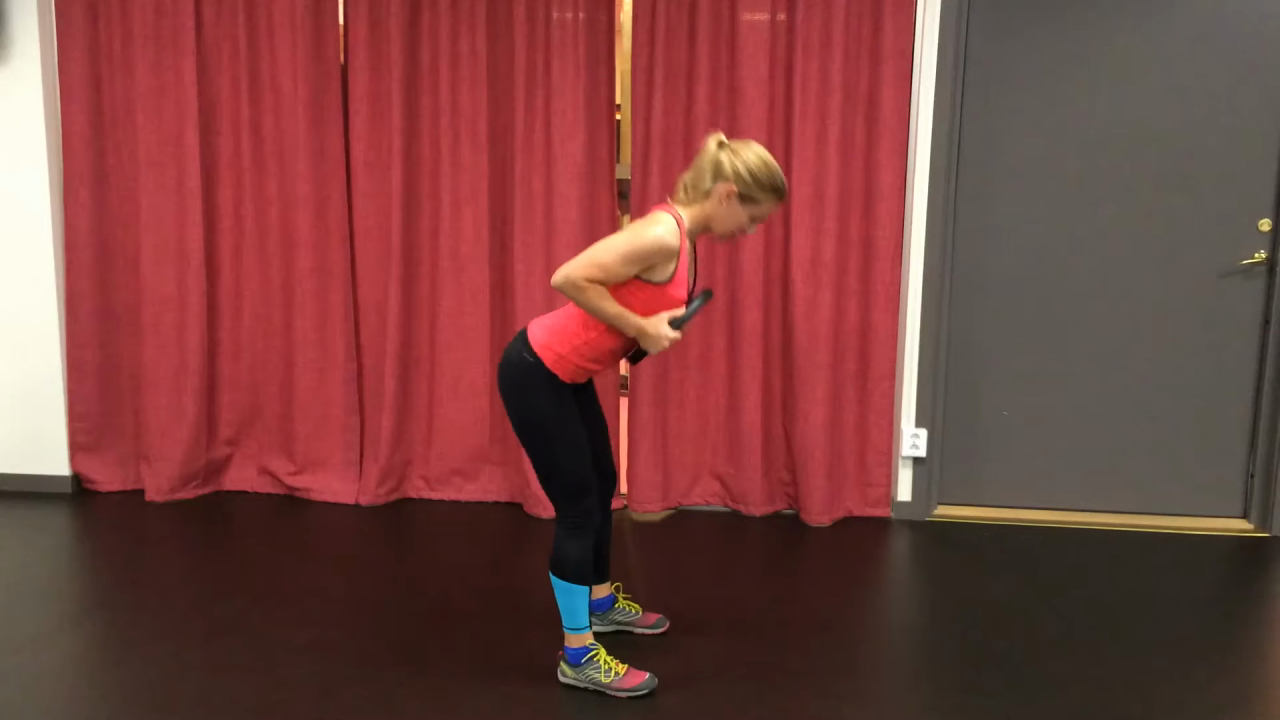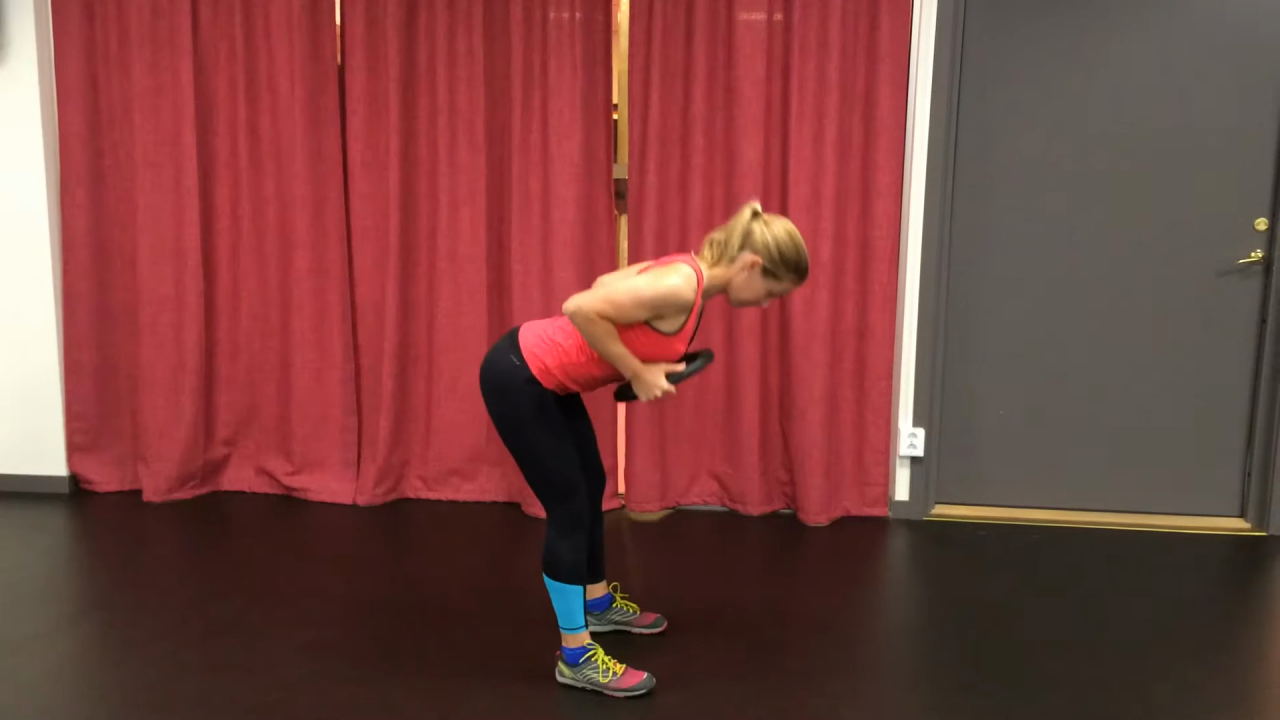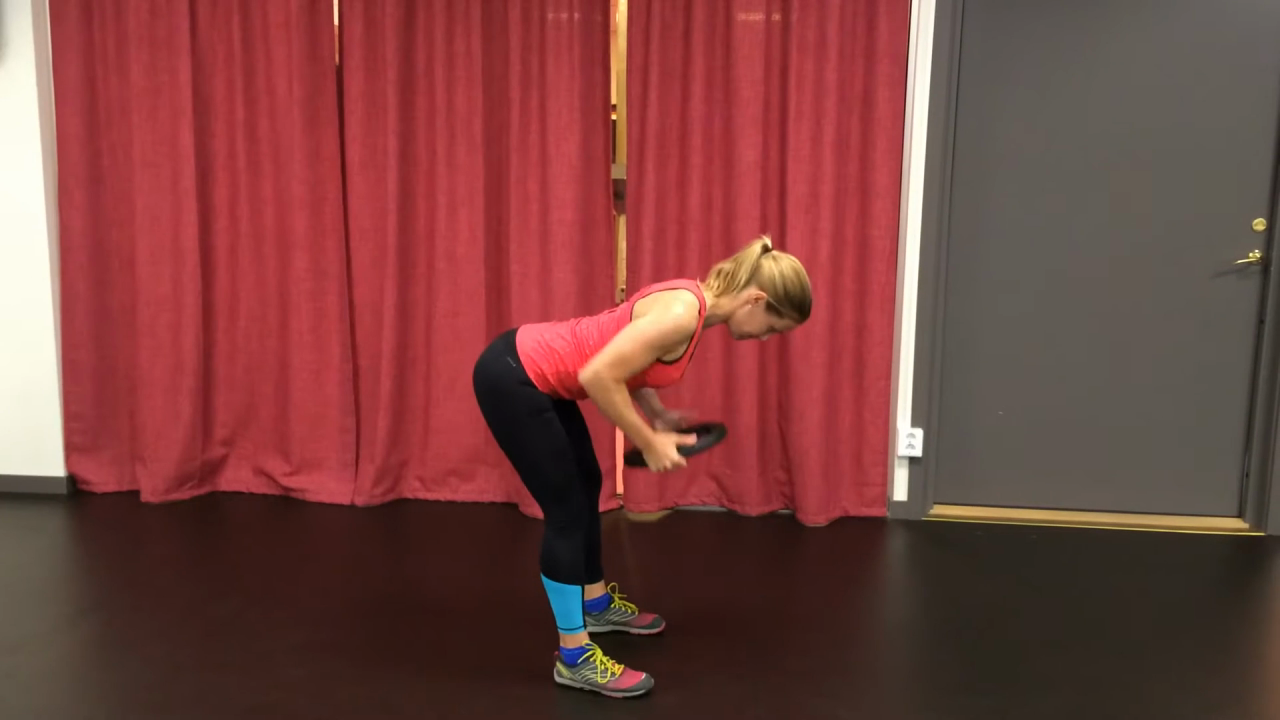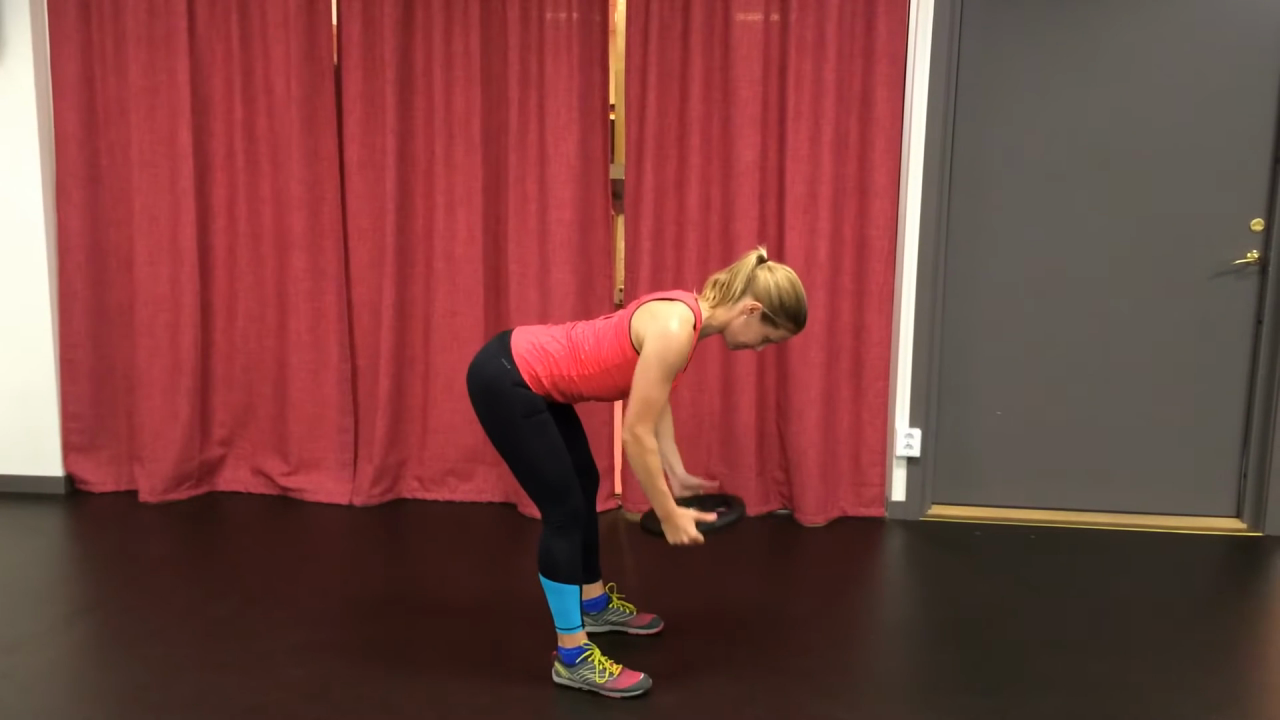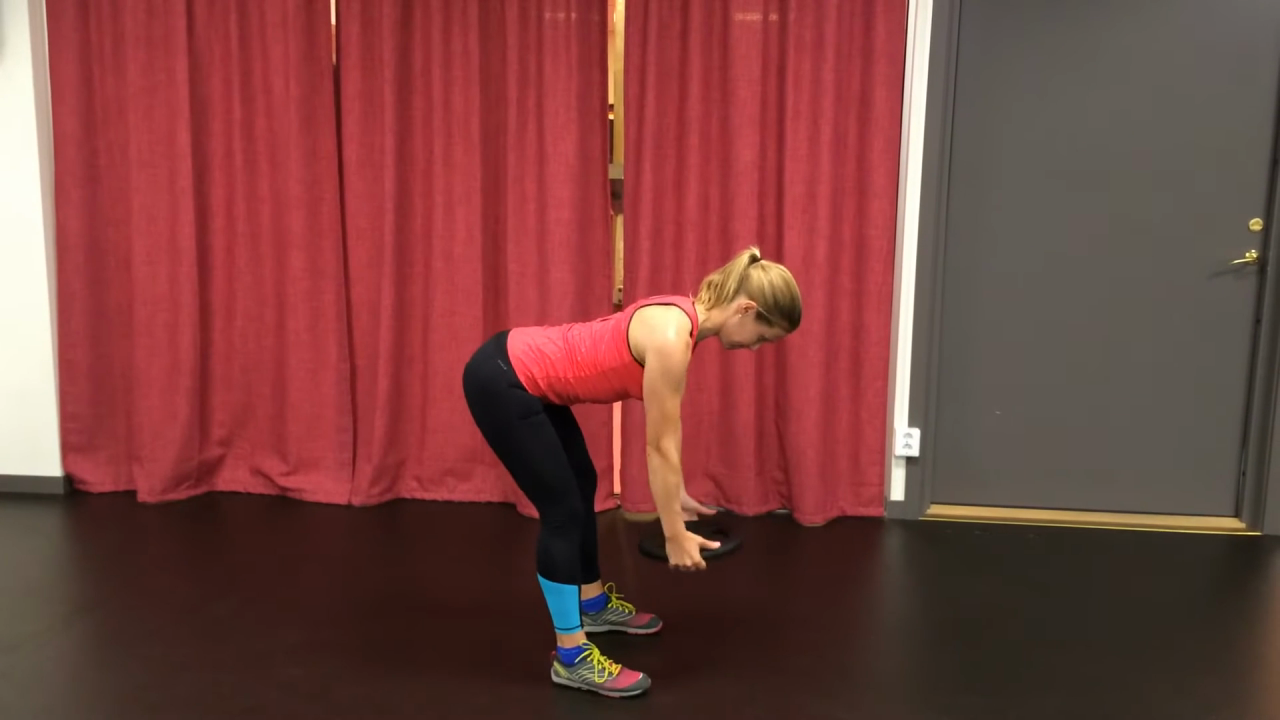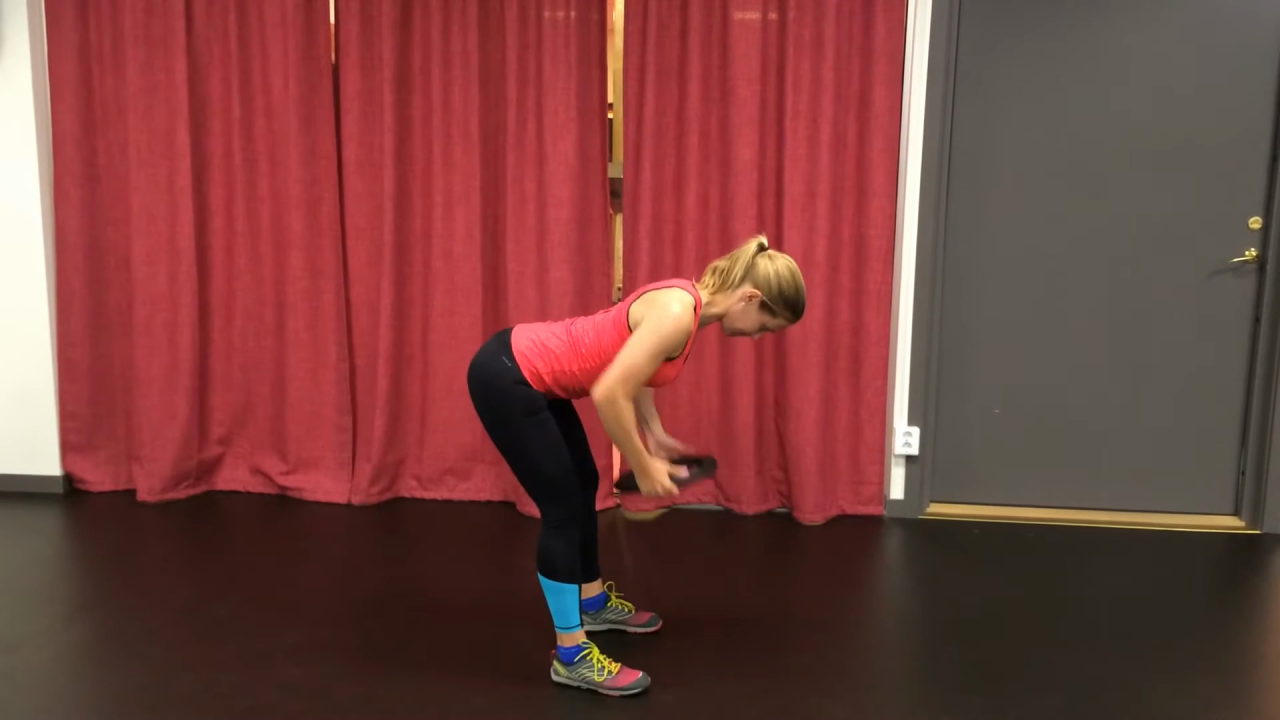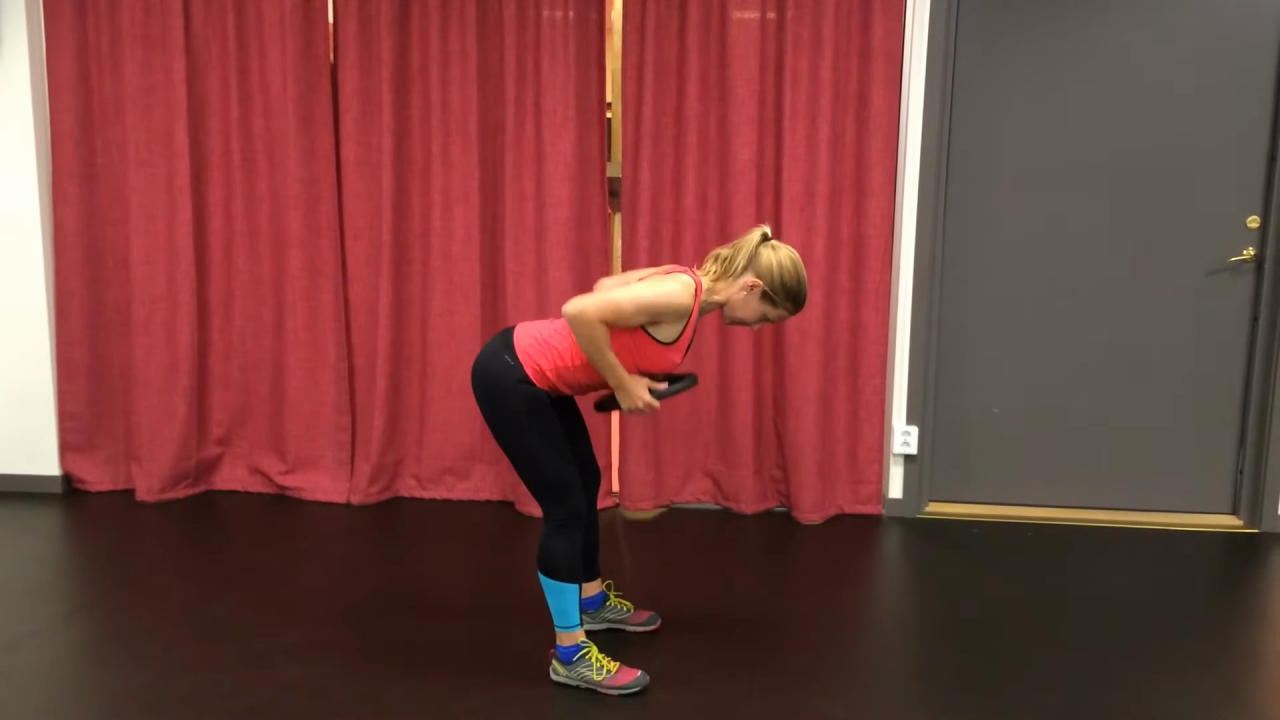
dt=0.2s
person 1, frame 1
left shoulder: (678, 230)
right shoulder: (662, 235)
right elbow: (568, 278)
left wrist: (651, 324)
right wrist: (641, 328)
left hip: (568, 371)
right hip: (539, 372)
left knee: (601, 484)
right knee: (578, 505)
left ankle: (601, 601)
right ankle: (578, 654)
person 1, frame 2
left shoulder: (687, 274)
right shoulder: (680, 288)
left elbow: (604, 286)
right elbow: (580, 307)
left wrist: (648, 364)
right wrist: (637, 374)
left hip: (547, 375)
right hip: (519, 376)
left knee: (590, 486)
right knee: (568, 507)
left ankle: (598, 602)
right ankle: (576, 656)
person 1, frame 3
left shoulder: (692, 300)
right shoulder: (681, 316)
right elbow: (597, 377)
left wrist: (658, 418)
right wrist: (649, 443)
left hip: (535, 372)
right hip: (511, 377)
left knee: (586, 485)
right knee: (567, 508)
left ankle: (596, 603)
right ankle: (574, 657)
person 1, frame 4
left shoulder: (688, 313)
right shoulder: (675, 329)
left elbow: (651, 400)
right elbow: (635, 432)
left wrist: (676, 472)
right wrist: (670, 515)
left hip: (529, 370)
right hip: (506, 379)
left knee: (583, 485)
right knee: (564, 509)
left ankle: (595, 603)
right ankle: (572, 657)
person 1, frame 5
left shoulder: (685, 318)
right shoulder: (671, 338)
left elbow: (662, 428)
right elbow: (660, 447)
left wrist: (678, 497)
right wrist: (675, 536)
left hip: (524, 371)
right hip: (501, 380)
left knee: (581, 486)
right knee: (562, 509)
left ankle: (594, 604)
right ankle: (572, 657)
person 1, frame 6
left shoulder: (687, 302)
right shoulder: (677, 314)
left elbow: (634, 370)
right elbow: (607, 395)
left wrist: (655, 436)
right wrist: (644, 467)
left hip: (529, 369)
right hip: (506, 377)
left knee: (583, 485)
right knee: (563, 507)
left ankle: (594, 602)
right ankle: (571, 655)
person 1, frame 7
left shoulder: (687, 285)
right shoulder: (679, 296)
left elbow: (605, 285)
right elbow: (578, 310)
left wrist: (633, 375)
right wrist: (622, 384)
left hip: (534, 370)
right hip: (511, 376)
left knee: (585, 484)
right knee: (566, 507)
left ankle: (593, 601)
right ankle: (570, 655)
